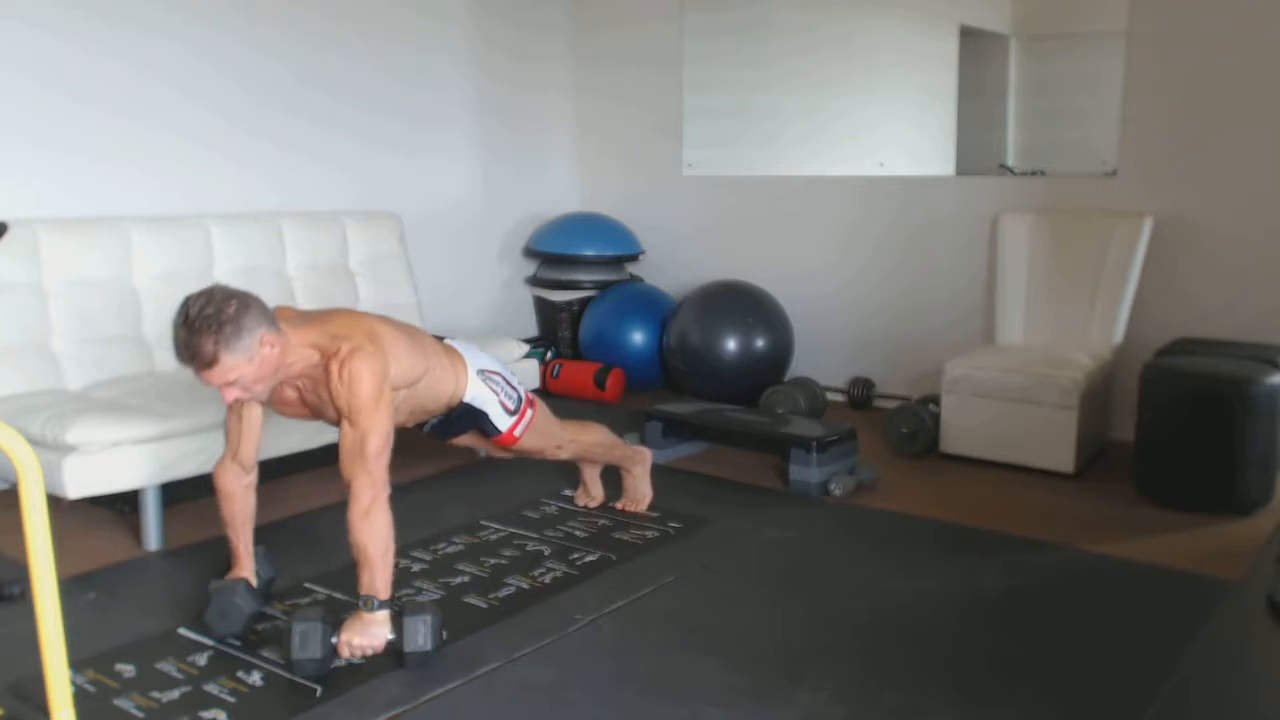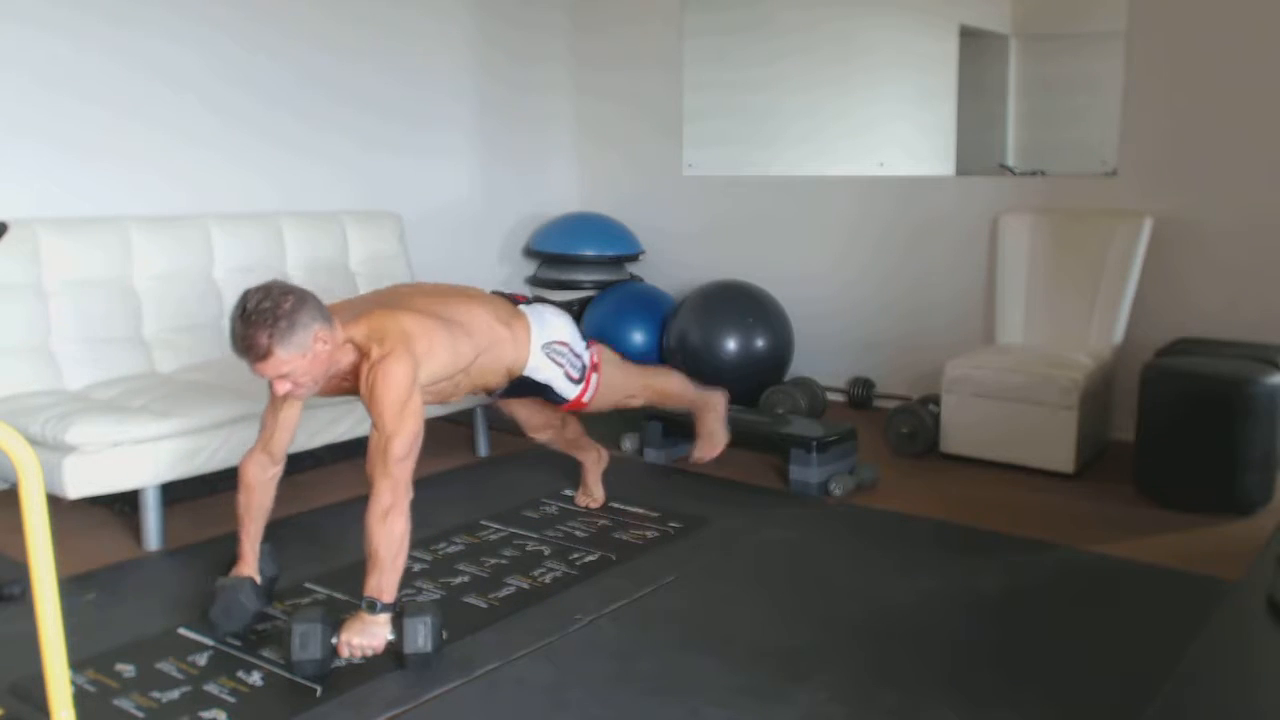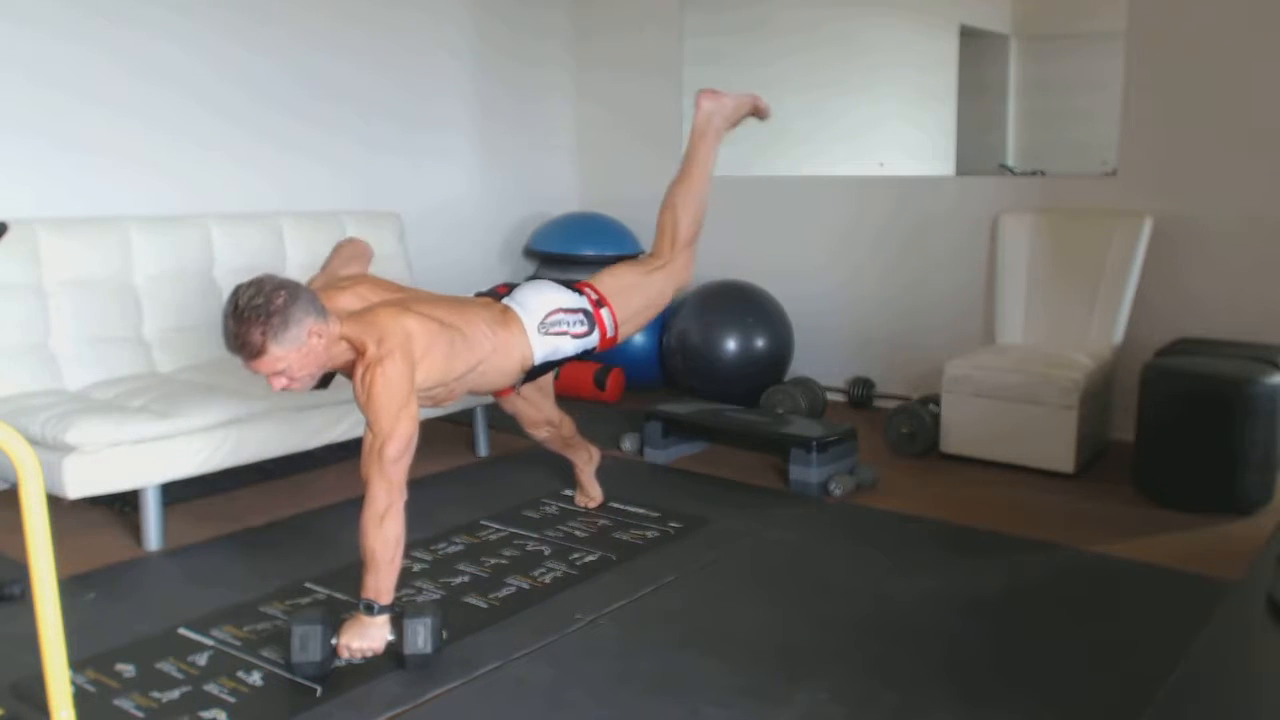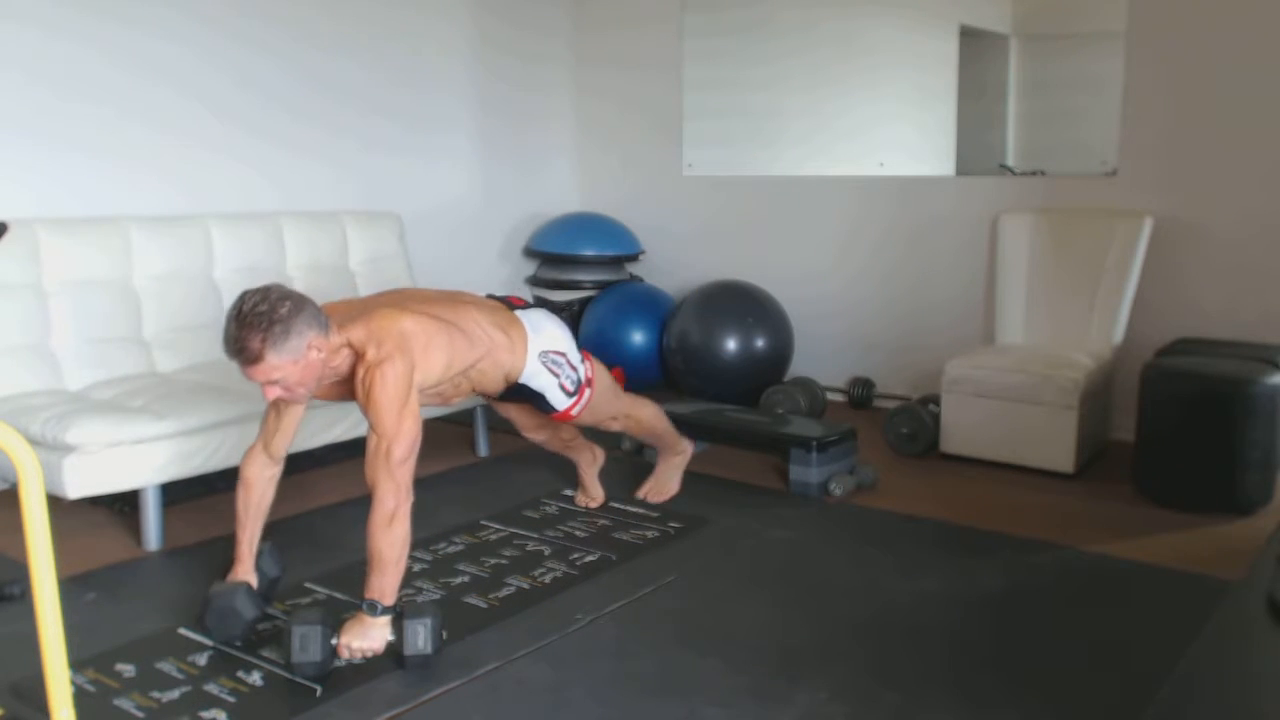
dt=0.7s
person 1, frame 1
left shoulder: (352, 362)
right shoulder: (253, 354)
left elbow: (368, 491)
right elbow: (236, 469)
left wrist: (373, 611)
right wrist: (243, 566)
left hip: (466, 380)
right hip: (427, 398)
left knee: (557, 442)
left ankle: (632, 459)
right ankle: (589, 467)
person 1, frame 2
left shoulder: (387, 361)
right shoulder: (305, 347)
left elbow: (391, 493)
right elbow: (263, 459)
left wrist: (375, 612)
right wrist: (246, 562)
left hip: (536, 340)
right hip: (493, 327)
left knee: (630, 389)
right knee: (541, 427)
left ankle: (706, 402)
right ankle: (591, 457)
person 1, frame 3
left shoulder: (382, 363)
right shoulder: (326, 299)
left elbow: (386, 499)
right elbow: (354, 246)
left wrist: (374, 613)
left hip: (537, 321)
right hip: (498, 322)
left knee: (670, 264)
right knee: (540, 425)
left ankle: (709, 124)
right ankle: (582, 457)
person 1, frame 4
left shoulder: (382, 363)
right shoulder: (305, 342)
left elbow: (393, 498)
right elbow: (264, 456)
left wrist: (376, 614)
right wrist: (243, 563)
left hip: (531, 345)
right hip: (487, 324)
left knee: (614, 412)
right knee: (534, 427)
left ankle: (673, 448)
right ankle: (585, 457)
